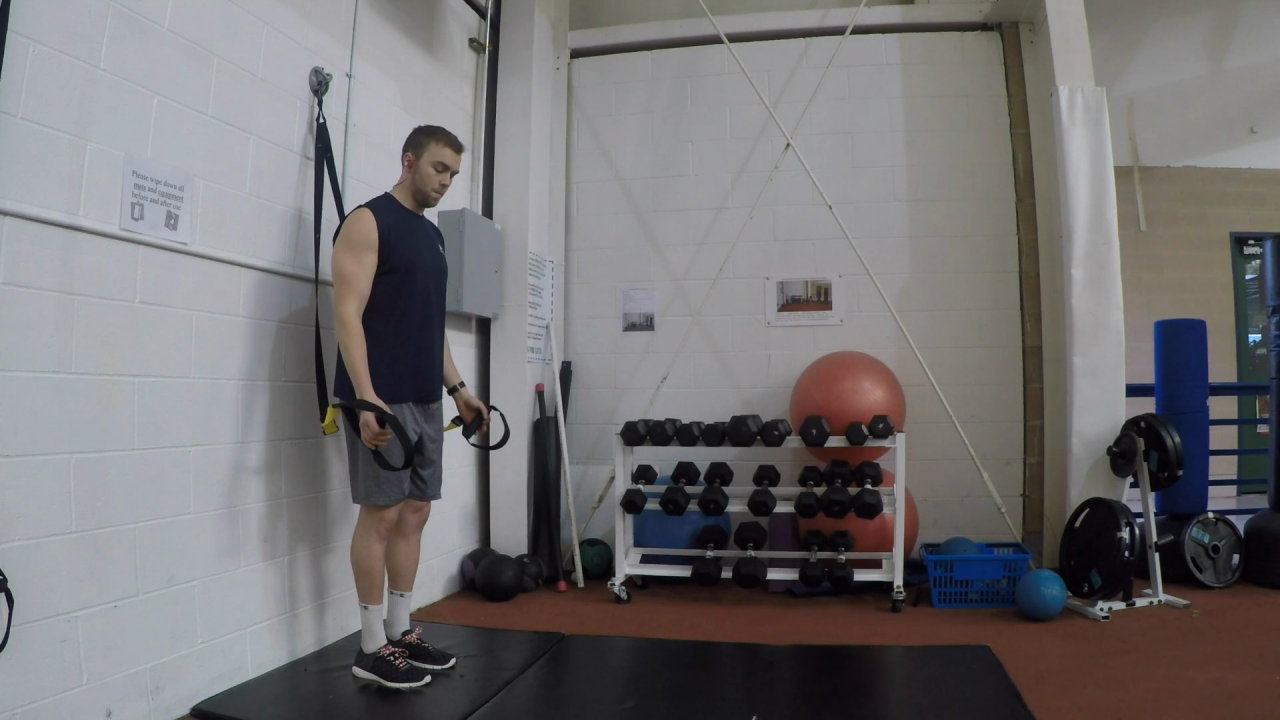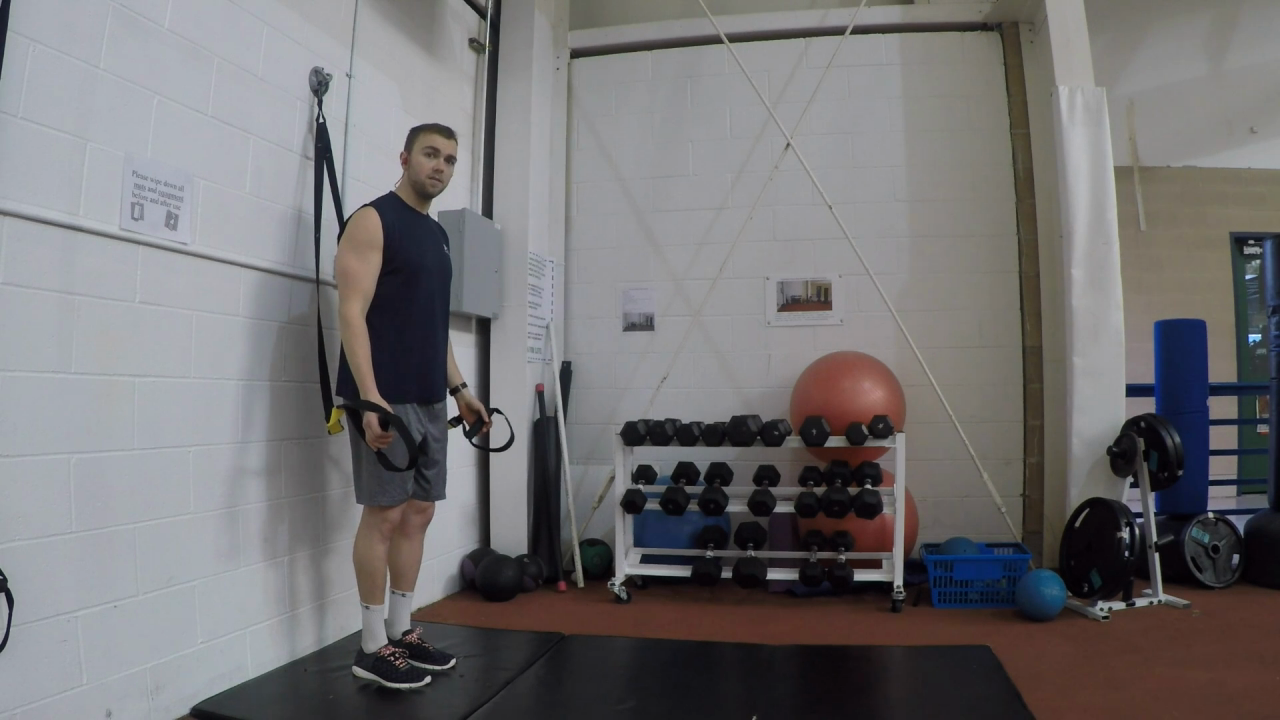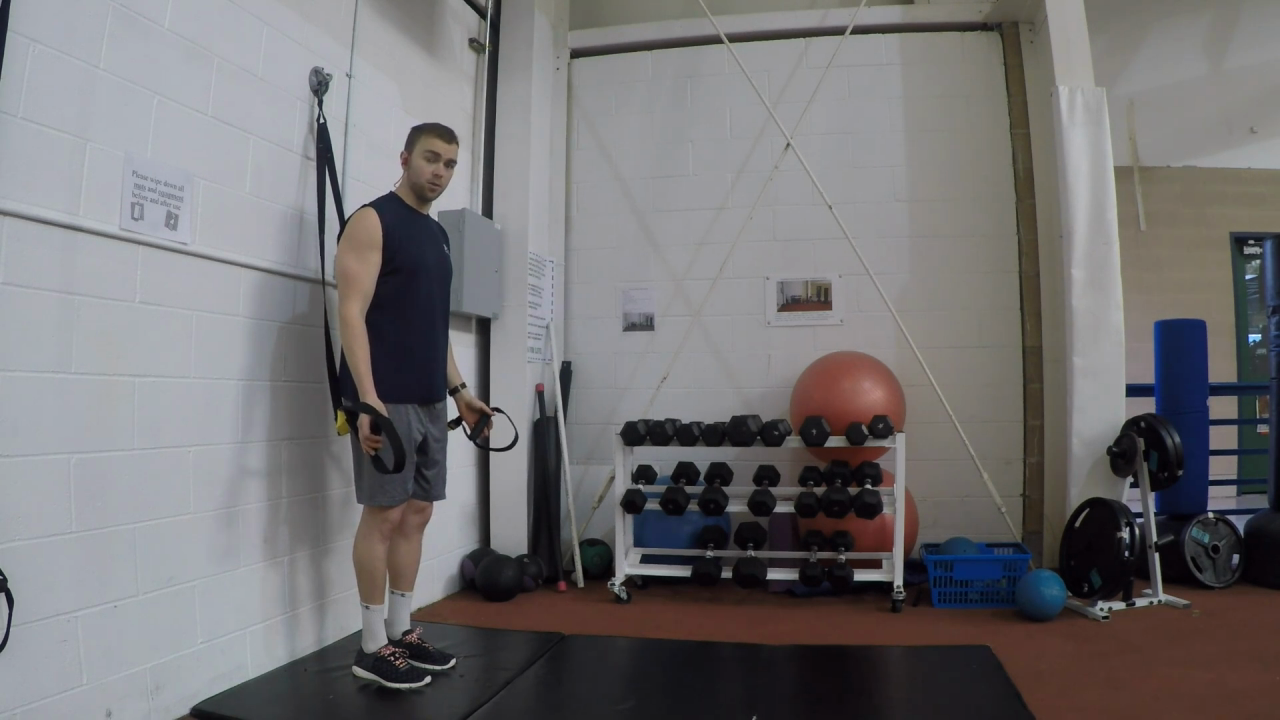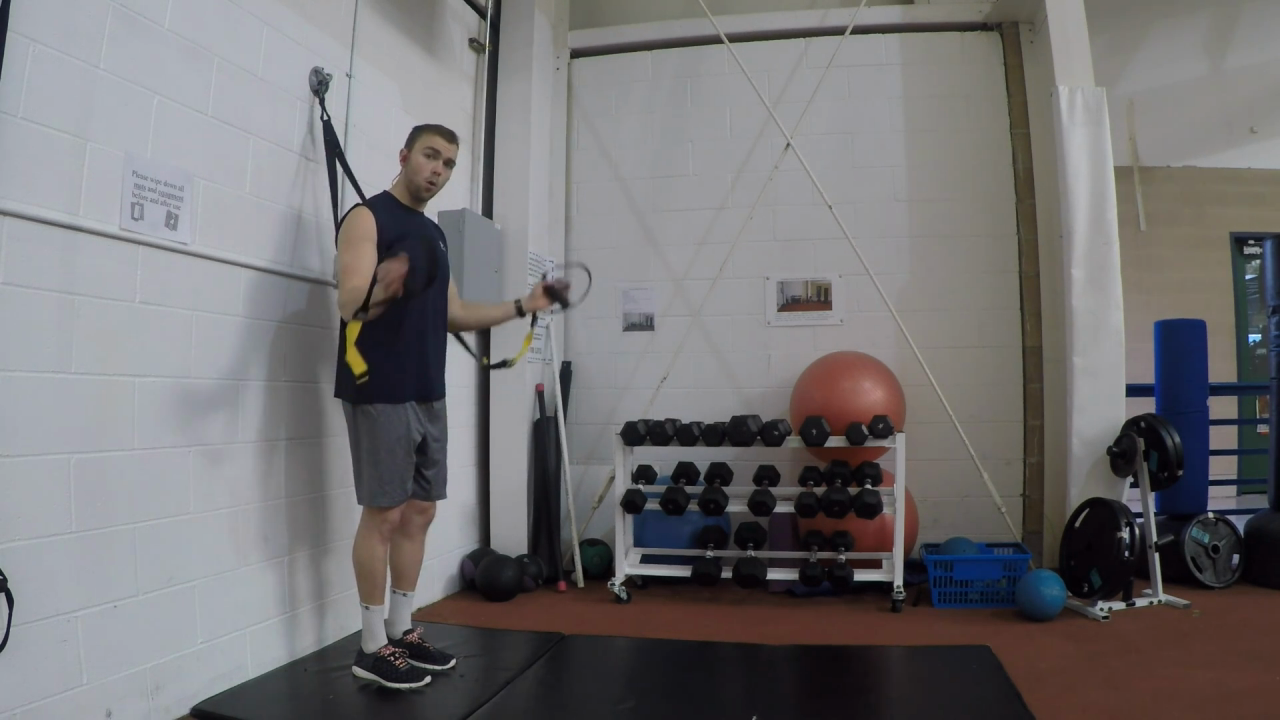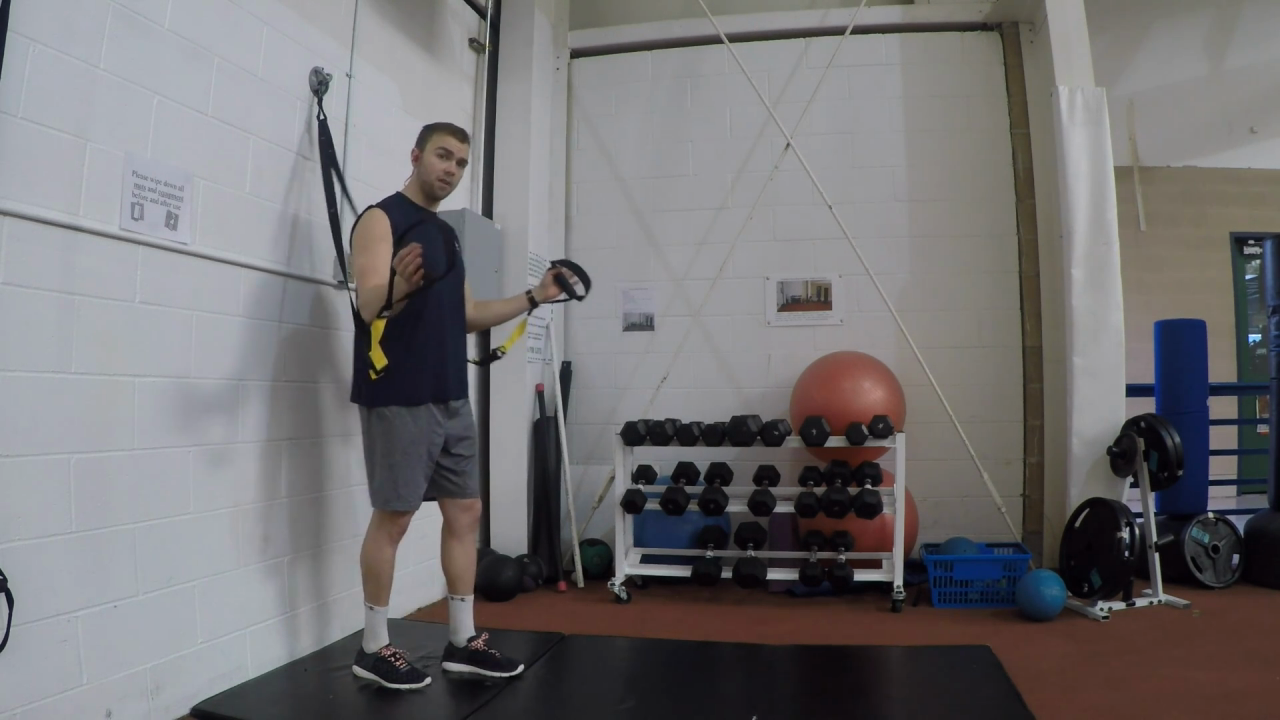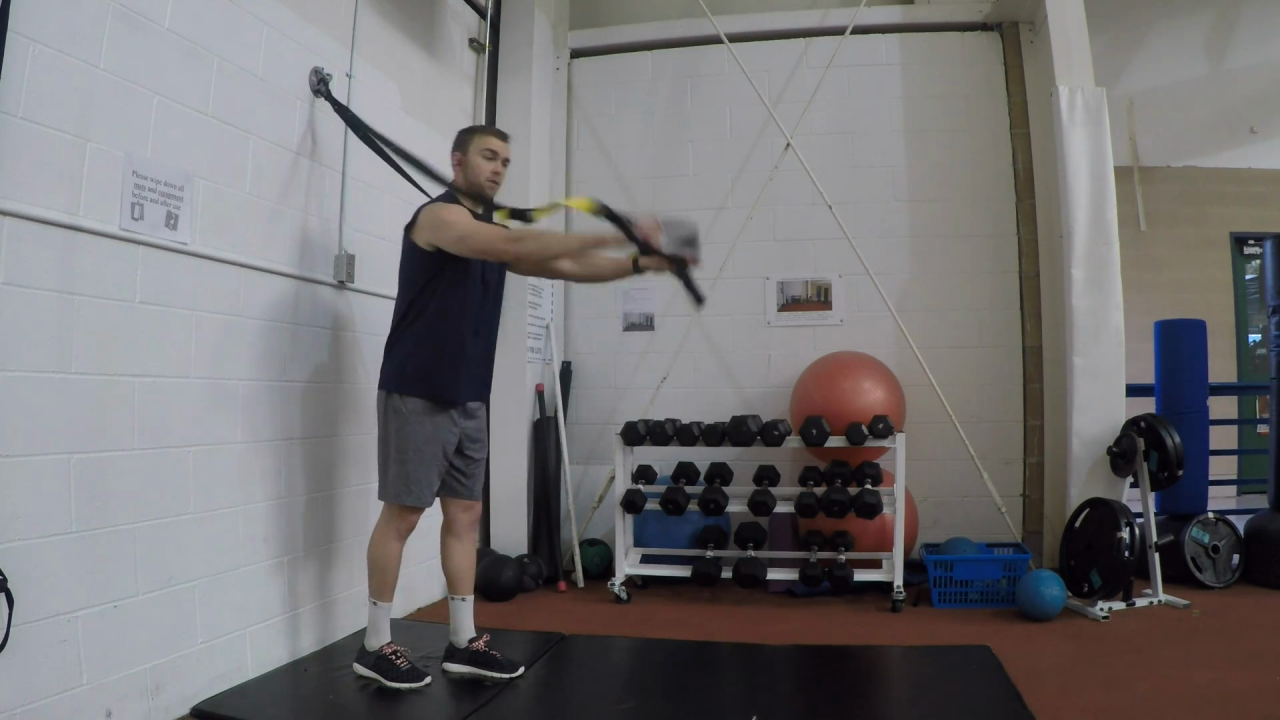
dt=0.7s
person 1, frame 1
left shoulder: (431, 234)
right shoulder: (368, 222)
right elbow: (347, 313)
left wrist: (456, 387)
right wrist: (366, 397)
left hip: (424, 399)
right hip: (382, 400)
left knee: (414, 514)
right knee: (381, 515)
left ankle: (401, 631)
right ankle: (372, 647)
person 1, frame 2
left shoulder: (436, 233)
right shoulder: (373, 221)
right elbow: (352, 313)
left wrist: (459, 388)
right wrist: (370, 397)
left hip: (429, 400)
right hip: (386, 399)
left knee: (417, 513)
right knee: (384, 515)
left ankle: (401, 630)
right ankle: (372, 646)
person 1, frame 3
left shoulder: (437, 234)
right shoulder: (373, 222)
right elbow: (352, 313)
left wrist: (458, 390)
right wrist: (368, 397)
left hip: (429, 401)
right hip: (385, 400)
left knee: (416, 514)
right knee: (383, 515)
left ankle: (401, 631)
right ankle: (372, 646)
person 1, frame 4
left shoulder: (433, 233)
right shoulder: (367, 218)
left elbow: (449, 313)
right elbow: (348, 303)
left wrist: (520, 307)
right wrist: (380, 290)
left hip: (428, 394)
right hip: (380, 394)
left knee: (418, 513)
right knee: (384, 514)
left ankle: (401, 630)
right ankle: (373, 645)
person 1, frame 5
left shoulder: (446, 234)
right shoulder: (381, 221)
right elbow: (371, 307)
left wrist: (534, 296)
right wrist: (400, 286)
left hip: (451, 397)
right hip: (397, 398)
left knee: (465, 514)
right knee: (393, 517)
left ankle: (463, 640)
right ankle: (374, 647)
person 1, frame 6
left shoulder: (493, 232)
right shoulder: (440, 216)
left elbow: (566, 267)
right elbow: (520, 245)
left wrist: (639, 262)
right wrist: (614, 233)
left hip: (468, 396)
right hip: (418, 393)
left knee: (465, 514)
right knee: (402, 513)
left ankle: (463, 641)
right ankle: (375, 644)
